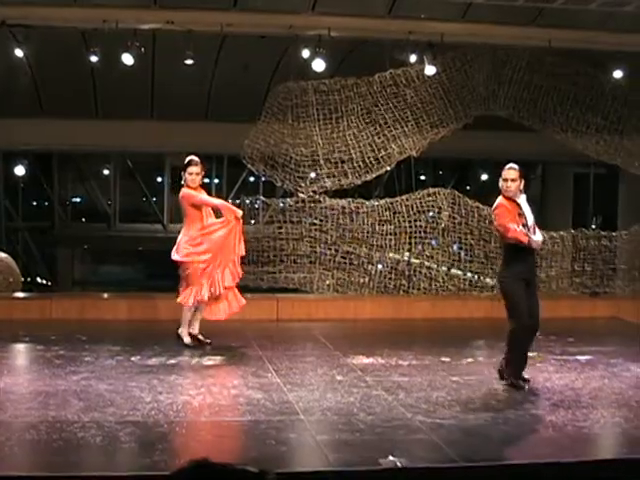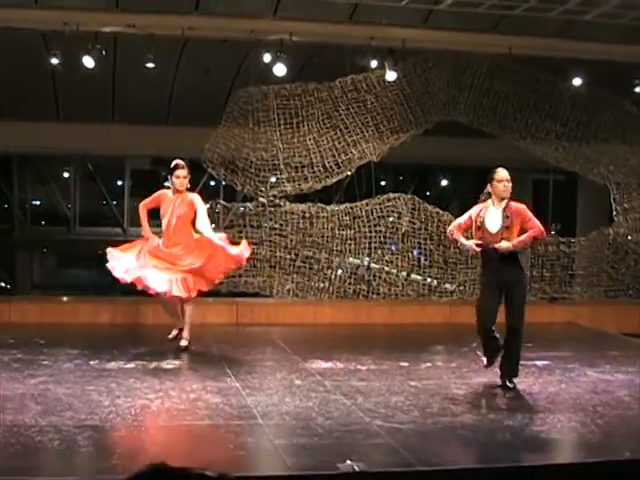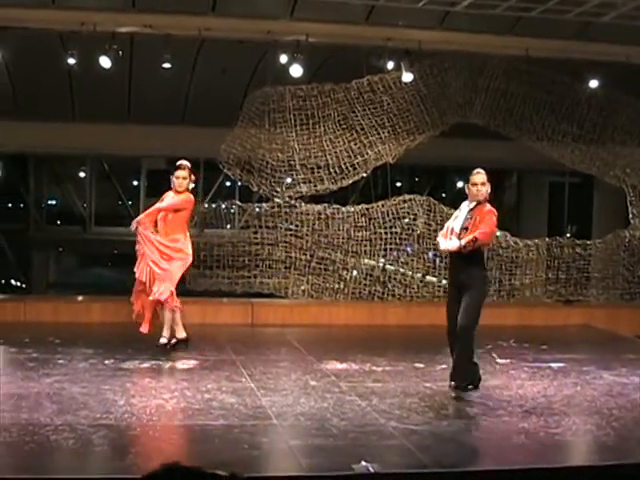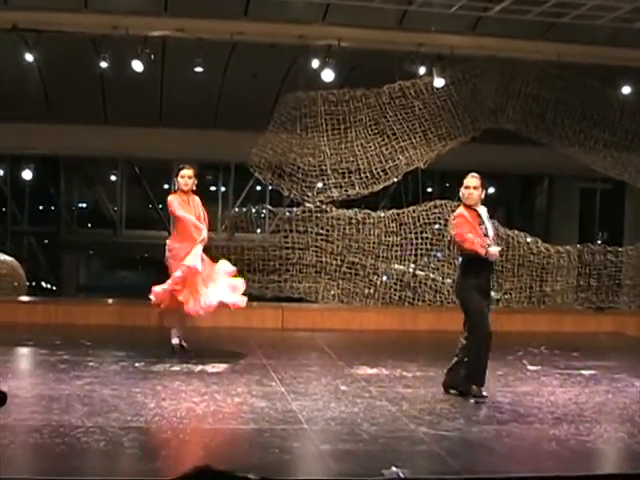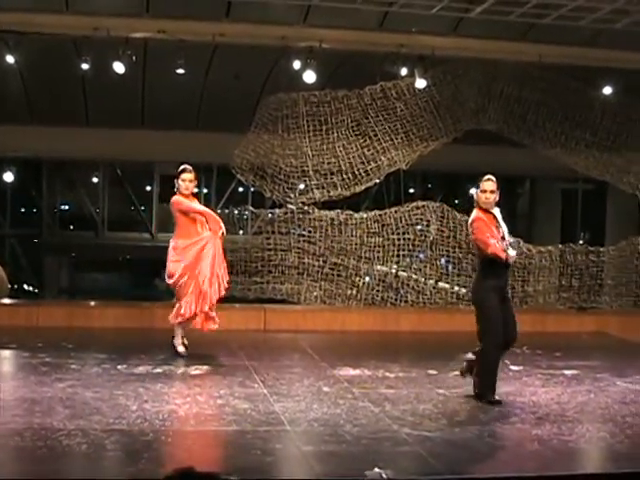
dt=1s
person 1, frame 1
left shoulder: (523, 203)
right shoulder: (501, 205)
left elbow: (532, 228)
right elbow: (508, 231)
left wrist: (538, 237)
right wrist: (530, 240)
left hip: (528, 271)
right hip: (511, 273)
left knee: (532, 323)
right knee: (521, 322)
left ankle: (511, 367)
right ankle: (511, 371)
person 1, frame 2
left shoulder: (518, 210)
right shoulder: (478, 210)
left elbow: (539, 232)
right elbow: (453, 229)
left wrist: (513, 244)
right wrist: (465, 242)
left hip: (513, 273)
right hip: (489, 274)
left knee: (514, 325)
right knee: (483, 323)
left ankle: (508, 374)
right ankle: (493, 349)
person 1, frame 3
left shoulder: (488, 212)
right shoulder: (460, 211)
left elbow: (485, 236)
right elbow: (444, 234)
left wrist: (460, 245)
right wrist: (444, 243)
left hip: (475, 277)
right hip: (455, 276)
left knee: (464, 328)
right knee: (454, 331)
left ankle: (460, 379)
right ankle: (471, 377)
person 1, frame 4
left shoulder: (482, 214)
right shoulder: (460, 216)
right elbow: (464, 240)
left wrist: (492, 249)
right wrist: (487, 251)
left hip: (483, 283)
right hip: (469, 283)
left knee: (473, 335)
right knee: (483, 332)
left ankle: (455, 380)
right ankle: (473, 383)
person 1, frame 5
left shoulder: (496, 216)
right shoulder: (478, 218)
left elbow: (505, 244)
right elbow: (488, 246)
left wrist: (509, 251)
right wrist: (505, 254)
left hip: (500, 283)
right hip: (486, 285)
left knee: (509, 334)
right knee: (493, 336)
left ankle: (475, 363)
right ankle: (483, 389)
person 2, frame 1
left shoulder: (201, 193)
right shoulder: (186, 193)
left elbow: (209, 219)
right elbow: (214, 202)
left wrist: (229, 218)
right wrist: (235, 211)
left hip: (205, 245)
right hip: (190, 246)
left knee: (206, 287)
right knee: (195, 288)
left ankle: (193, 330)
right ankle: (183, 330)
person 2, frame 2
left shoulder: (193, 198)
right shoulder: (164, 194)
left elbow: (201, 209)
right elbow: (143, 206)
left wrist: (204, 227)
right wrist: (146, 228)
left hip: (187, 250)
right hip: (165, 249)
left knee: (187, 293)
right knee: (162, 290)
left ankle: (186, 335)
right ankle: (180, 324)
person 2, frame 3
left shoulder: (188, 199)
right shoulder: (168, 195)
left elbow: (161, 208)
right elbow: (155, 213)
left wrist: (139, 219)
right wrist: (146, 226)
left hip: (178, 249)
right hip: (161, 248)
left knee: (164, 289)
right knee: (162, 290)
left ankle: (166, 334)
right ankle: (180, 335)
person 2, frame 4
left shoulder: (196, 199)
right shoulder: (172, 199)
left elbow: (203, 217)
right elbow: (180, 214)
left wrist: (203, 232)
right wrist: (199, 228)
left hip: (195, 249)
right hip: (178, 249)
left knee: (193, 293)
right knee: (183, 290)
left ankle: (178, 336)
right ankle: (175, 334)
person 2, frame 5
left shoulder: (194, 201)
right shoulder: (176, 200)
left elbow: (203, 224)
right elbow: (201, 210)
left wrist: (214, 231)
right wrist: (219, 223)
left hip: (198, 251)
right hip: (182, 251)
left knee: (198, 294)
right knee: (185, 295)
left ankle: (182, 336)
right ankle: (177, 340)
